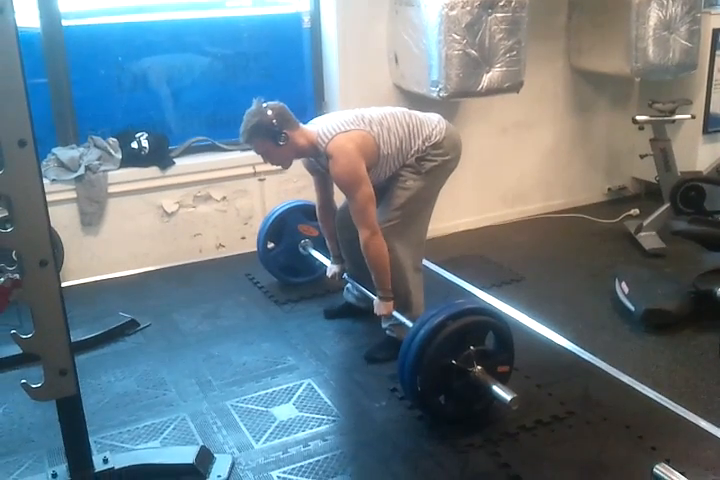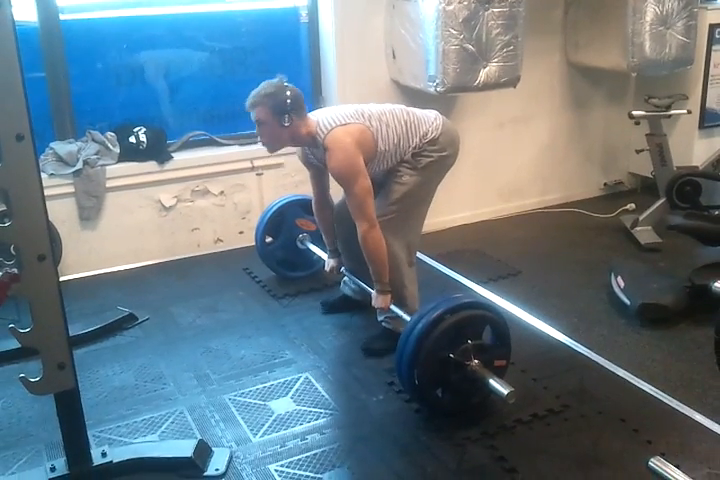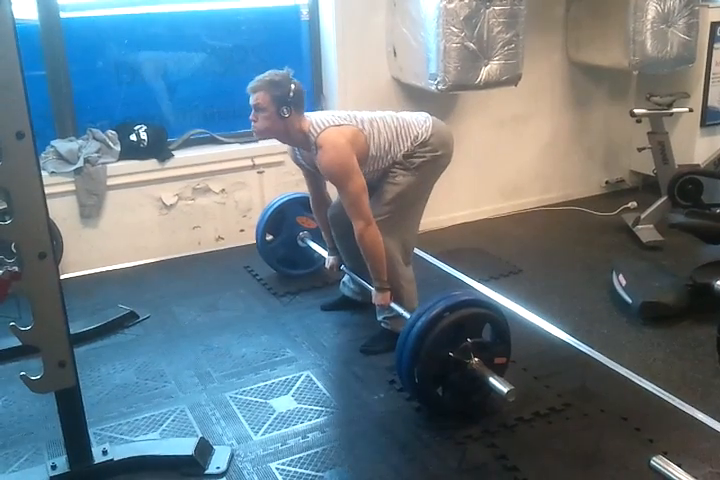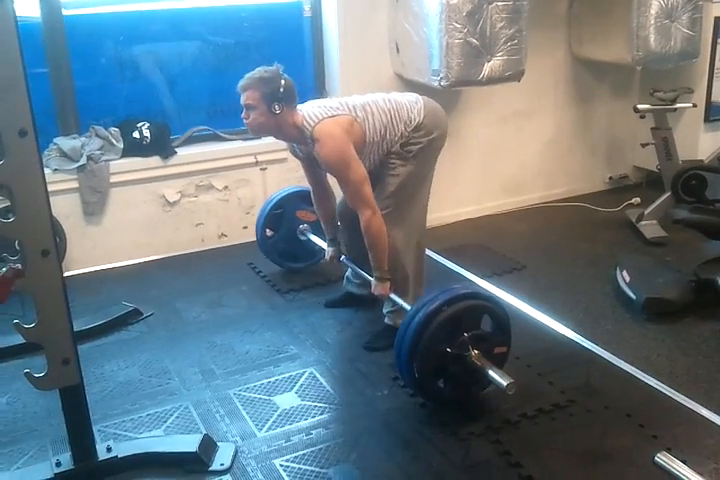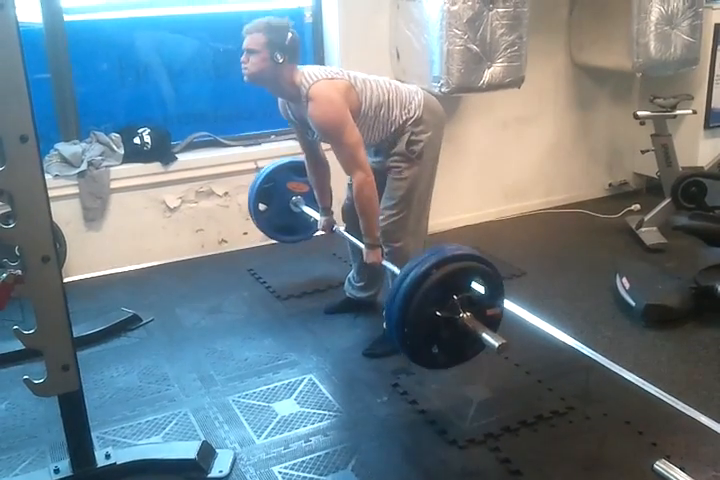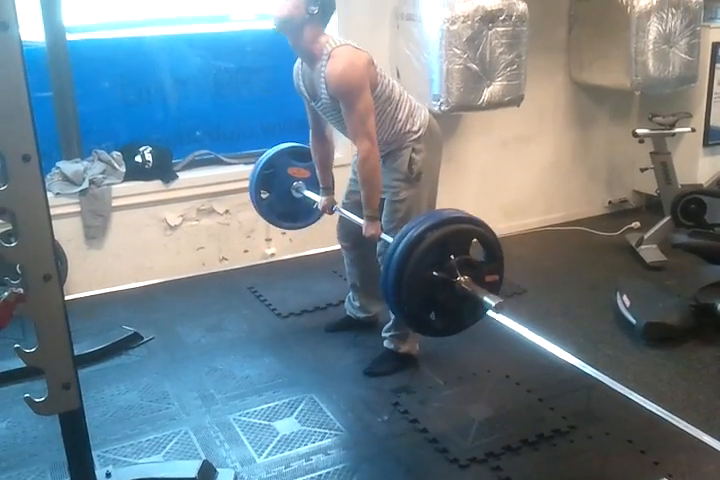
dt=0.5s
person 1, frame 1
left shoulder: (341, 155)
right shoulder: (311, 143)
left elbow: (370, 233)
right elbow: (325, 207)
left wrist: (385, 296)
right wrist: (336, 258)
left hip: (434, 147)
right hip: (404, 147)
left knee: (392, 233)
right knee: (347, 222)
left ankle: (403, 331)
right ankle: (361, 299)
person 1, frame 2
left shoulder: (339, 147)
right shoulder: (307, 142)
left elbow: (368, 226)
right elbow: (321, 201)
left wrist: (382, 289)
right wrist: (333, 253)
left hip: (433, 142)
right hip: (401, 144)
left knee: (389, 228)
right knee: (344, 215)
left ankle: (400, 326)
right ankle: (357, 292)
person 1, frame 3
left shoulder: (331, 149)
right shoulder: (299, 143)
left elbow: (364, 224)
right elbow: (319, 200)
left wrist: (382, 287)
right wrist: (332, 251)
left hip: (427, 144)
right hip: (399, 142)
left knee: (383, 230)
right knee: (340, 217)
left ankle: (399, 325)
right ankle: (357, 292)
person 1, frame 4
left shoulder: (328, 140)
right shoulder: (294, 134)
left elbow: (370, 213)
right elbow: (320, 190)
left wrist: (382, 278)
right wrist: (332, 241)
left hip: (420, 127)
right hip: (391, 131)
left knee: (392, 223)
right knee: (348, 212)
left ankle: (402, 320)
right ankle: (359, 288)
person 1, frame 5
left shoulder: (322, 101)
right shoulder: (288, 101)
left elbow: (361, 176)
right elbow: (314, 157)
left wrist: (373, 245)
right wrist: (325, 211)
left hip: (417, 124)
right hip: (387, 132)
left knee: (397, 227)
right knee: (354, 213)
right ankle: (361, 293)
person 1, frame 6
left shoulder: (343, 64)
right shoulder: (302, 68)
left elbow: (366, 144)
right elbow: (319, 132)
left wrist: (373, 216)
right wrist: (326, 189)
left hip: (412, 144)
right hip: (378, 147)
right knee: (351, 234)
left ankle: (402, 345)
right ankle: (363, 311)
